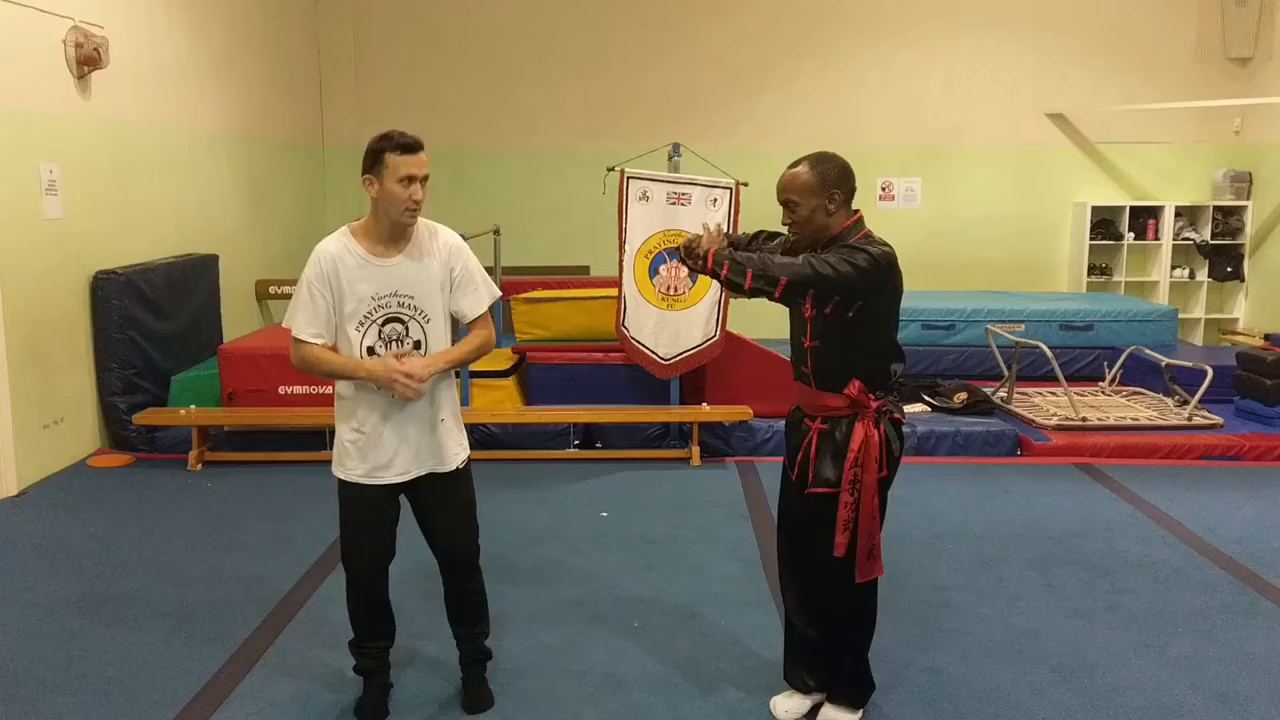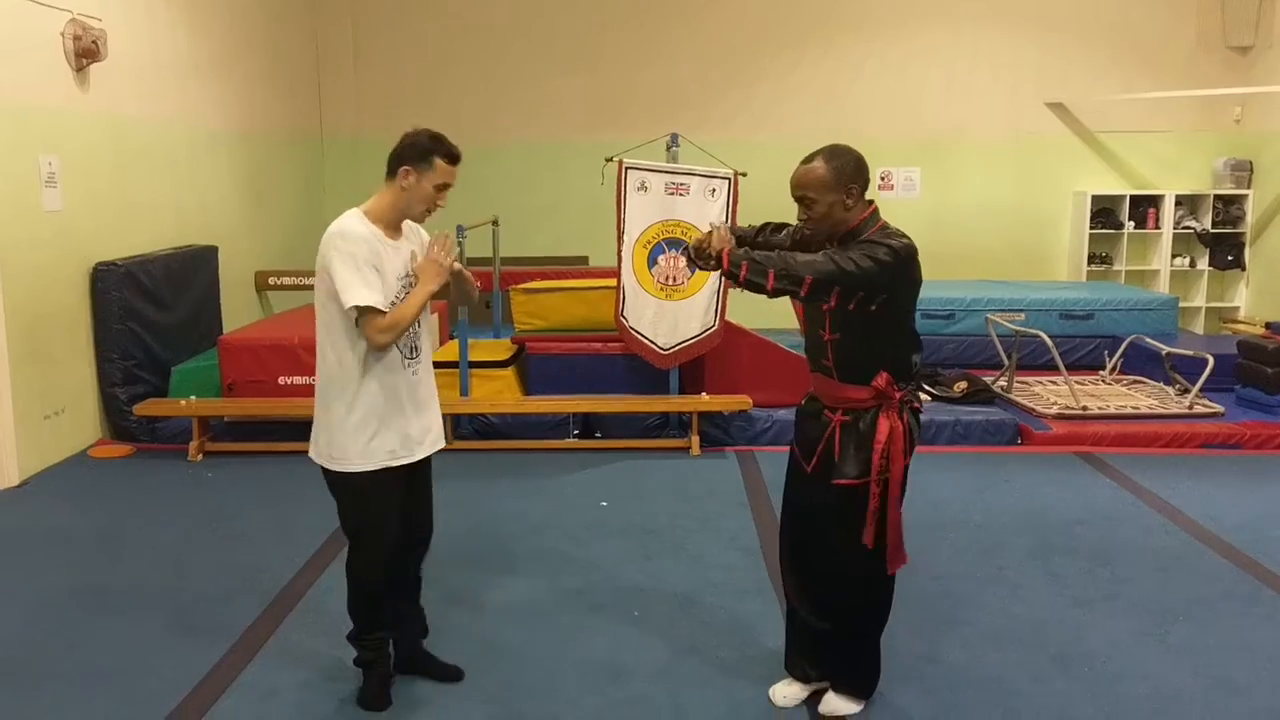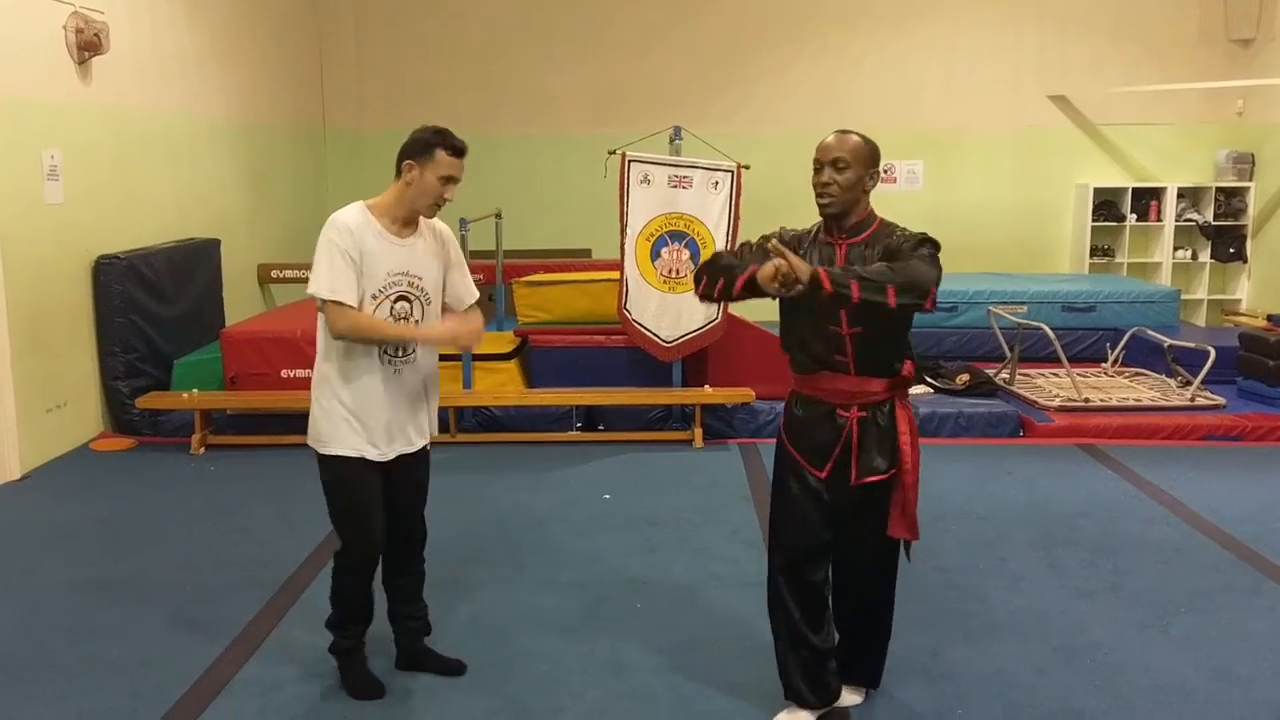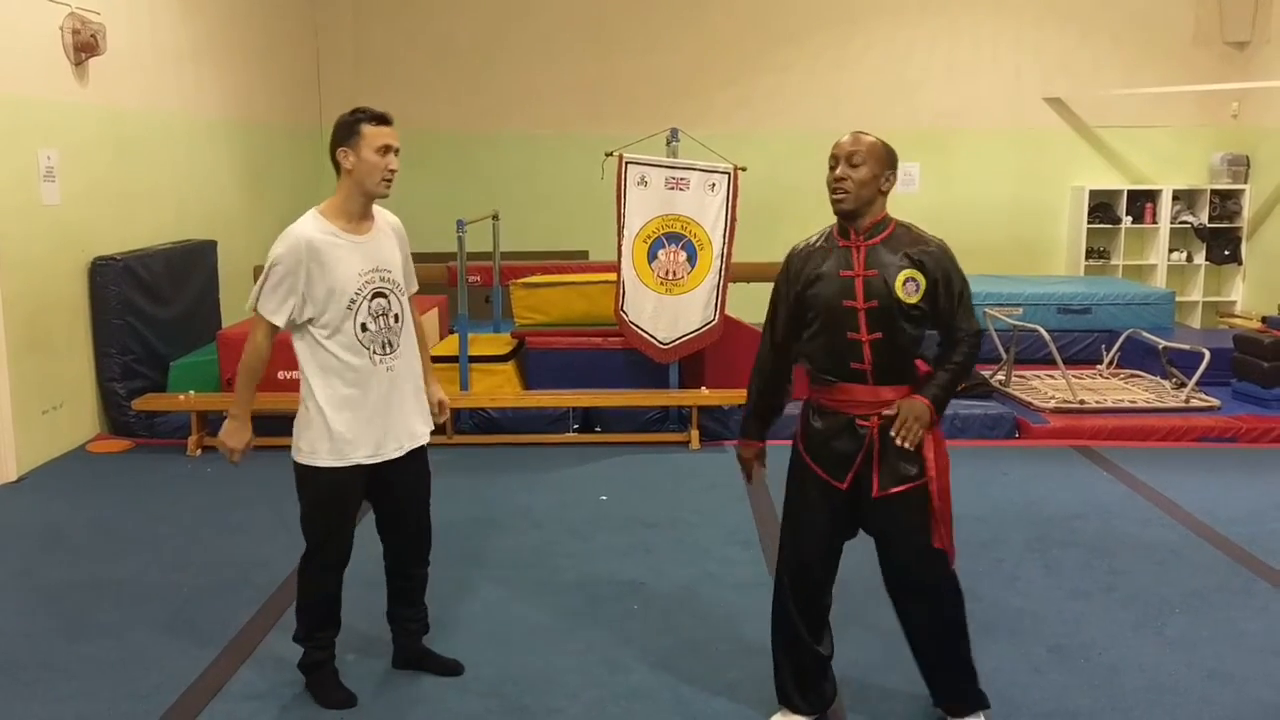
dt=0.5s
person 1, frame 1
left shoulder: (447, 247)
right shoulder: (331, 258)
left elbow: (485, 331)
right elbow: (304, 351)
left wrist: (434, 366)
right wrist: (377, 372)
left hip: (439, 444)
right hip: (365, 452)
left knee: (461, 557)
right knee: (365, 568)
left ankle: (474, 664)
person 1, frame 2
left shoulder: (413, 233)
right shoulder: (348, 238)
left elbow: (464, 294)
right elbow: (381, 331)
left wrist: (454, 274)
right wrist: (426, 283)
left hip: (412, 428)
right hip: (359, 439)
left knee: (414, 540)
right knee: (372, 553)
left ankle: (409, 645)
right ankle: (374, 662)
person 1, frame 3
left shoulder: (440, 238)
right shoulder: (347, 229)
left elbow: (467, 314)
right elbow: (343, 320)
left wrist: (466, 330)
right wrist: (428, 332)
left hip: (409, 424)
right hip: (349, 428)
left knee: (408, 539)
right knee: (364, 542)
left ankle: (411, 641)
right ankle: (349, 648)
person 1, frame 4
left shoulder: (392, 228)
right shoulder: (304, 243)
right elbow: (263, 333)
left wrist: (430, 379)
right wrist: (239, 417)
left hip: (402, 428)
right hip: (334, 440)
left knee: (412, 540)
right knee: (327, 555)
left ankle: (409, 641)
right ankle: (318, 661)
person 2, frame 1
left shoulder: (869, 261)
right shoulder: (810, 244)
left elbow: (790, 278)
right elbow: (764, 248)
left wrist: (716, 257)
right wrist: (711, 244)
left hip: (858, 436)
right hip: (811, 427)
left knee: (844, 565)
right knee: (799, 560)
person 2, frame 2
left shoulder: (891, 254)
right shoulder: (820, 236)
left elbow: (816, 277)
right elbow: (768, 240)
left wrist: (729, 259)
right wrist: (723, 238)
left hip: (874, 428)
right hip: (822, 417)
left knee: (861, 557)
right knee: (802, 546)
right ankle: (810, 664)
person 2, frame 3
left shoulder: (908, 246)
right shoulder: (791, 242)
left elbow: (916, 290)
right elbow: (708, 280)
left wrist: (820, 276)
right wrist: (756, 273)
left hip: (877, 427)
right hip: (809, 422)
left knee: (868, 563)
right knee: (795, 560)
person 2, frame 4
left shoulder: (926, 254)
right shoulder: (806, 259)
left elbow: (964, 340)
right elbow: (775, 351)
left wrist: (930, 399)
right wrist: (753, 431)
left hip: (900, 437)
right hip: (827, 436)
left knee: (924, 576)
right knee: (802, 573)
